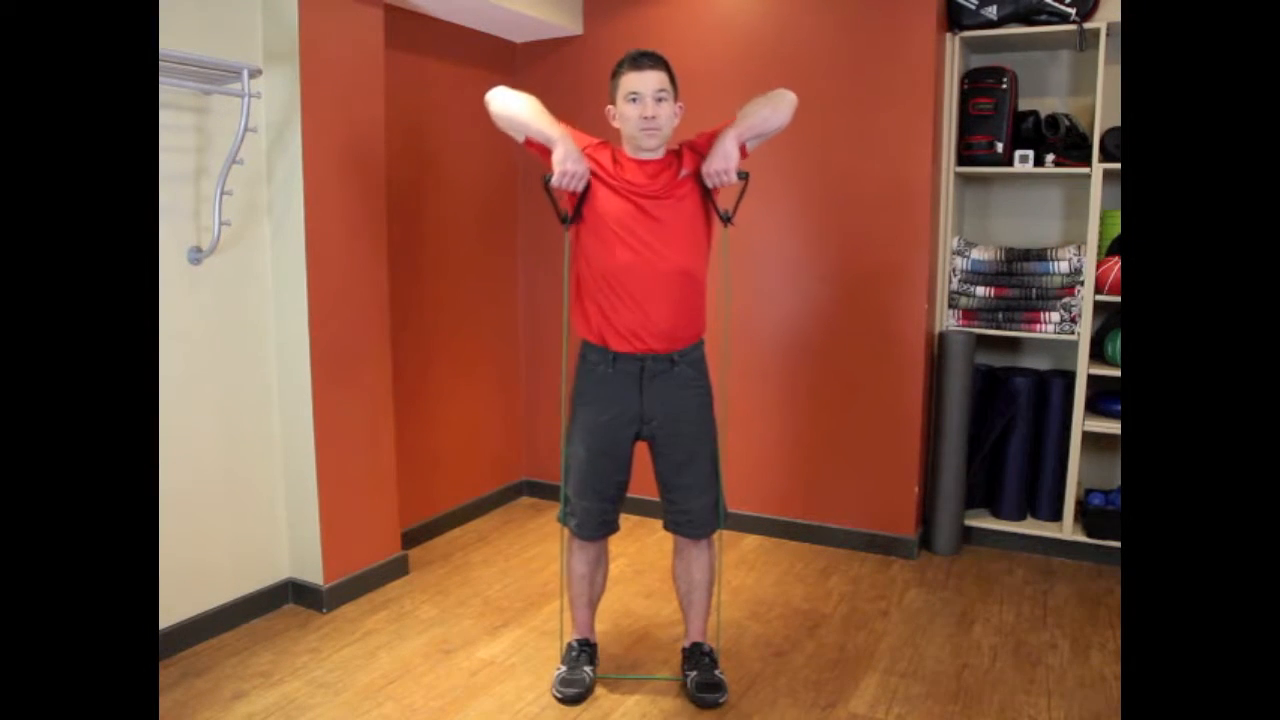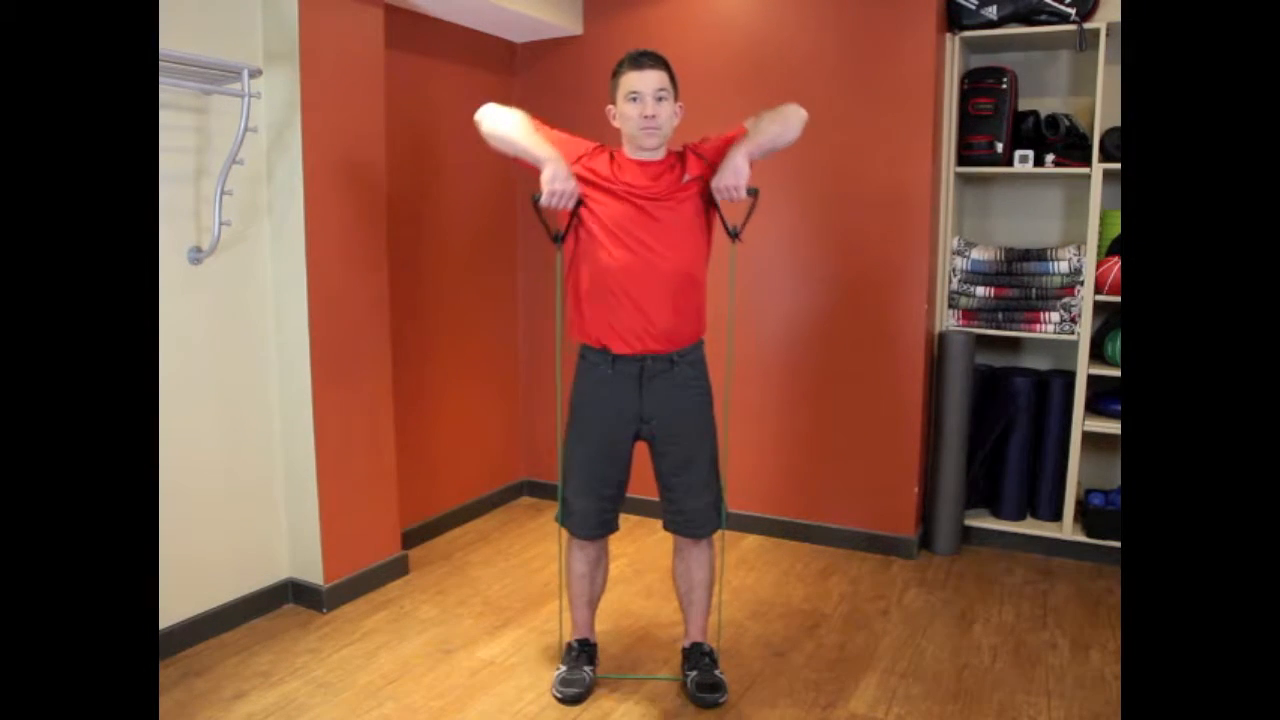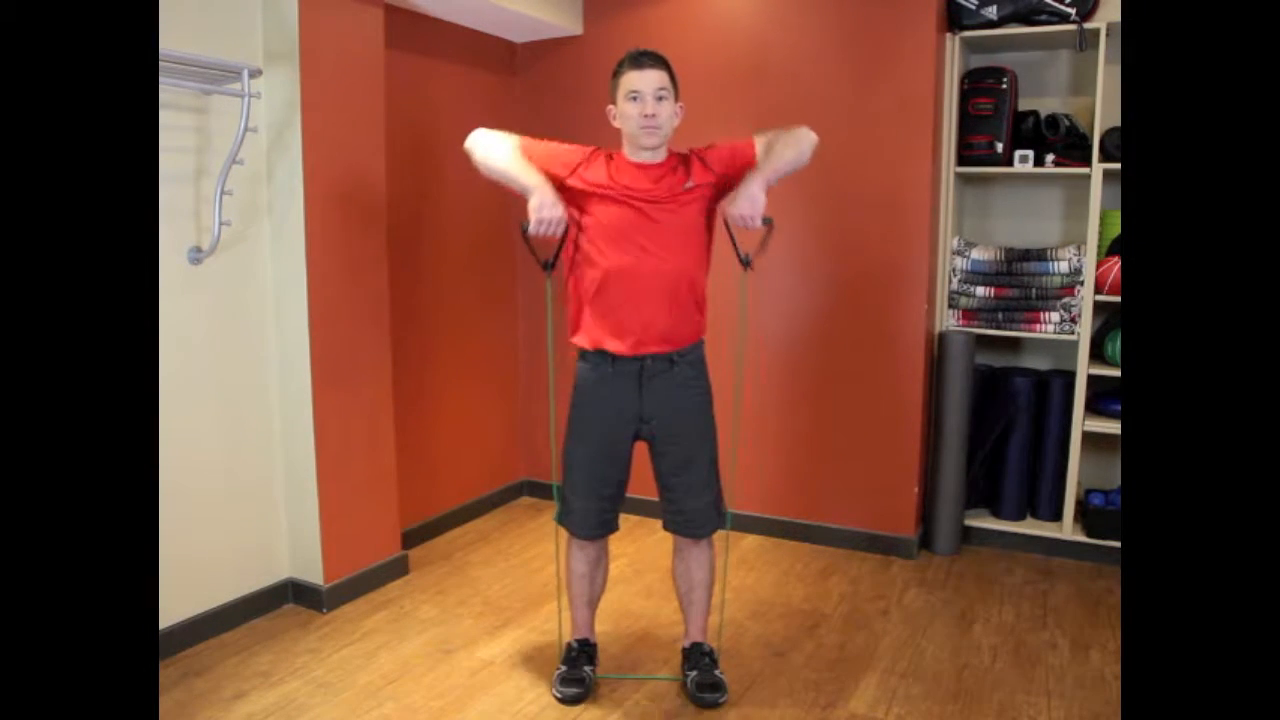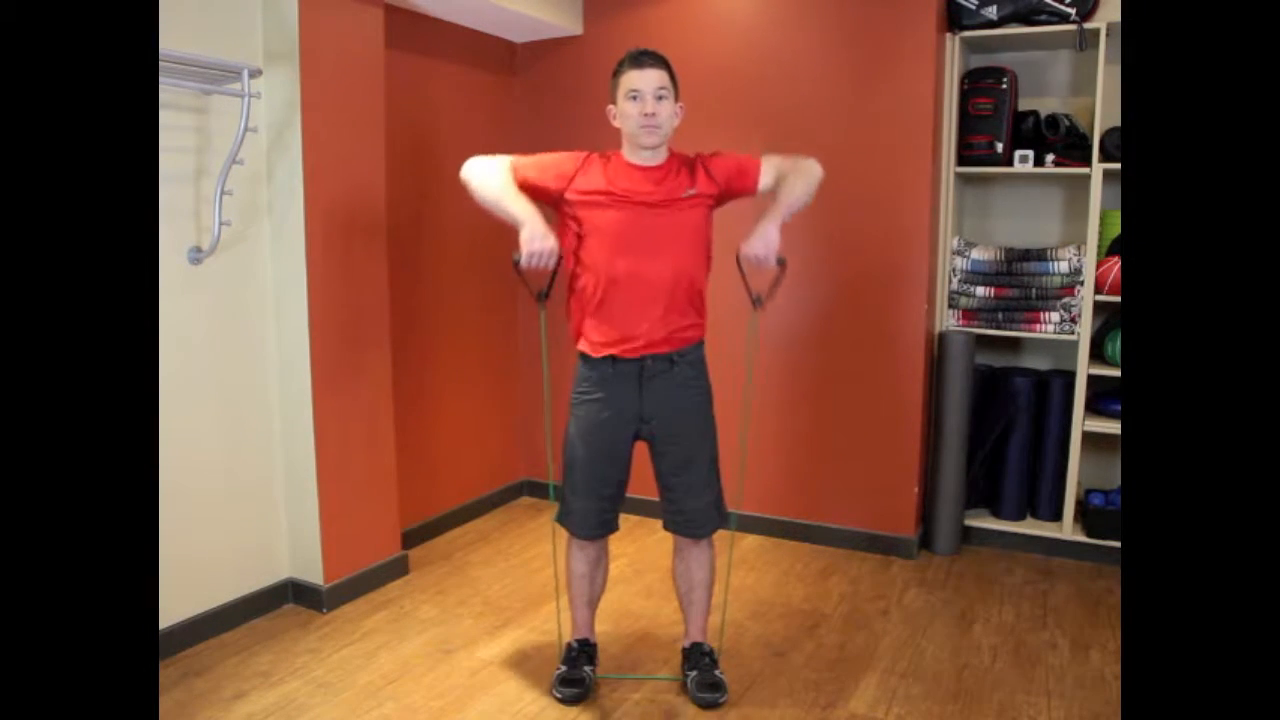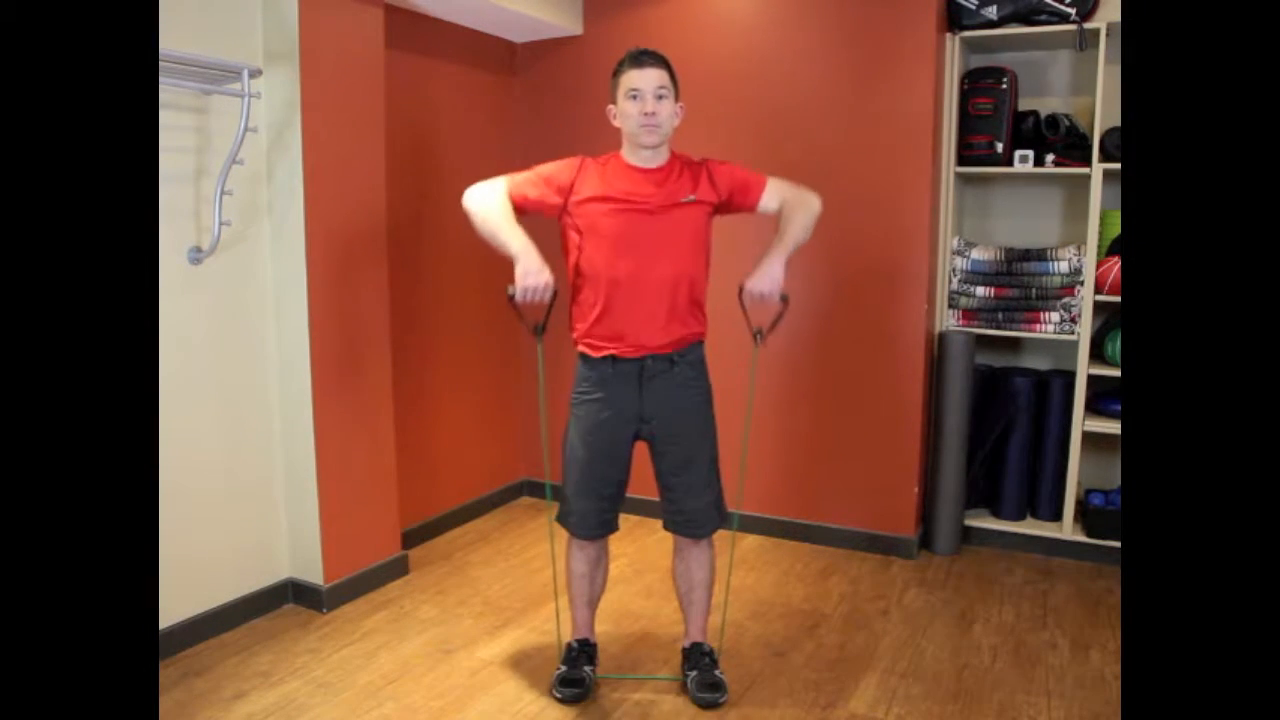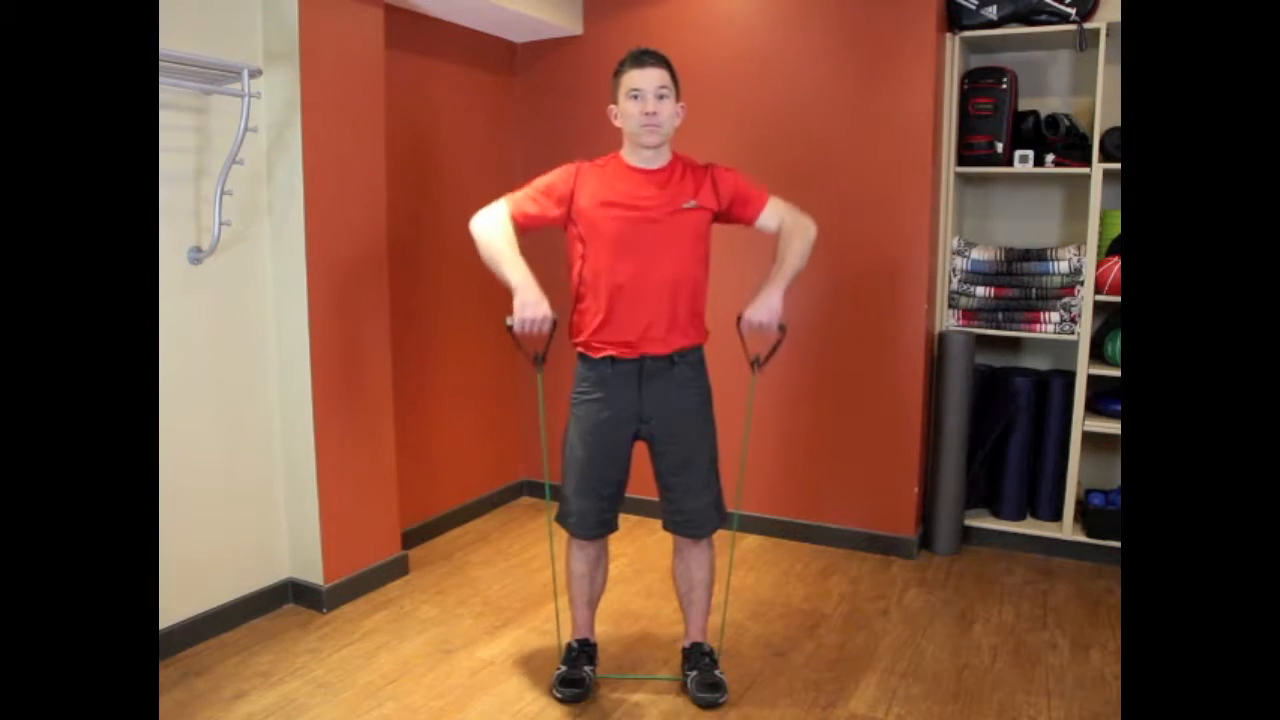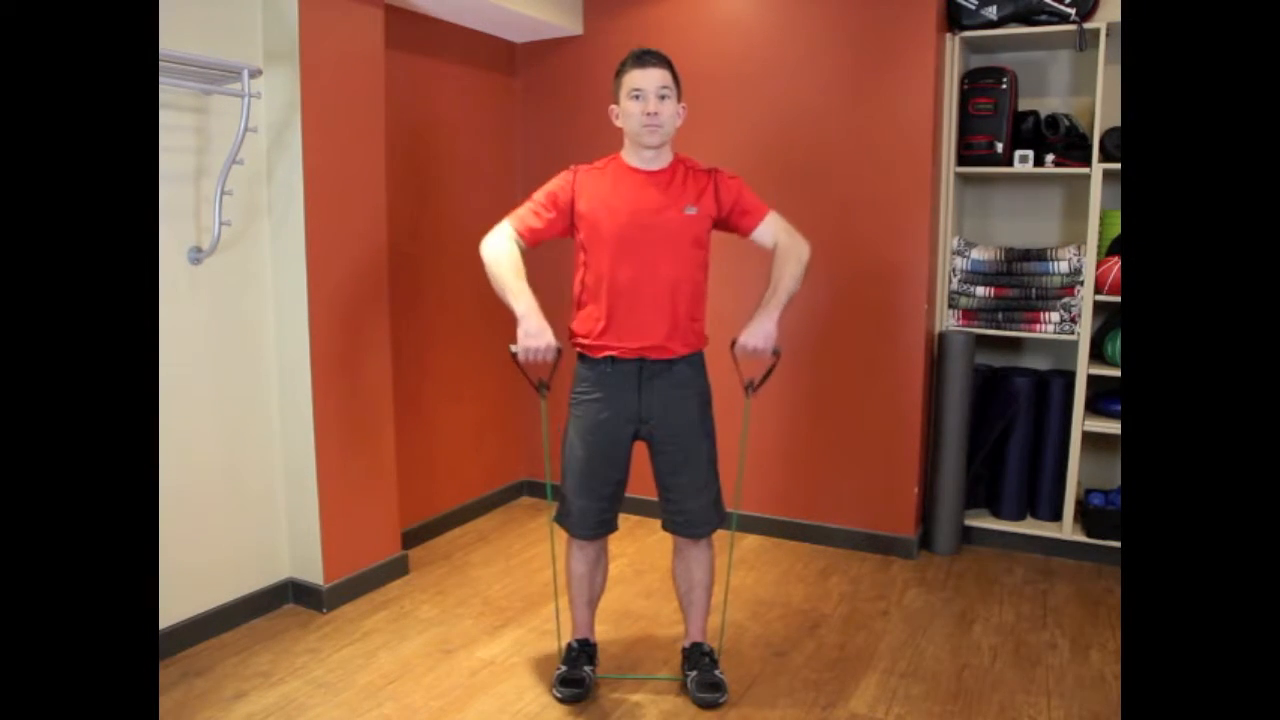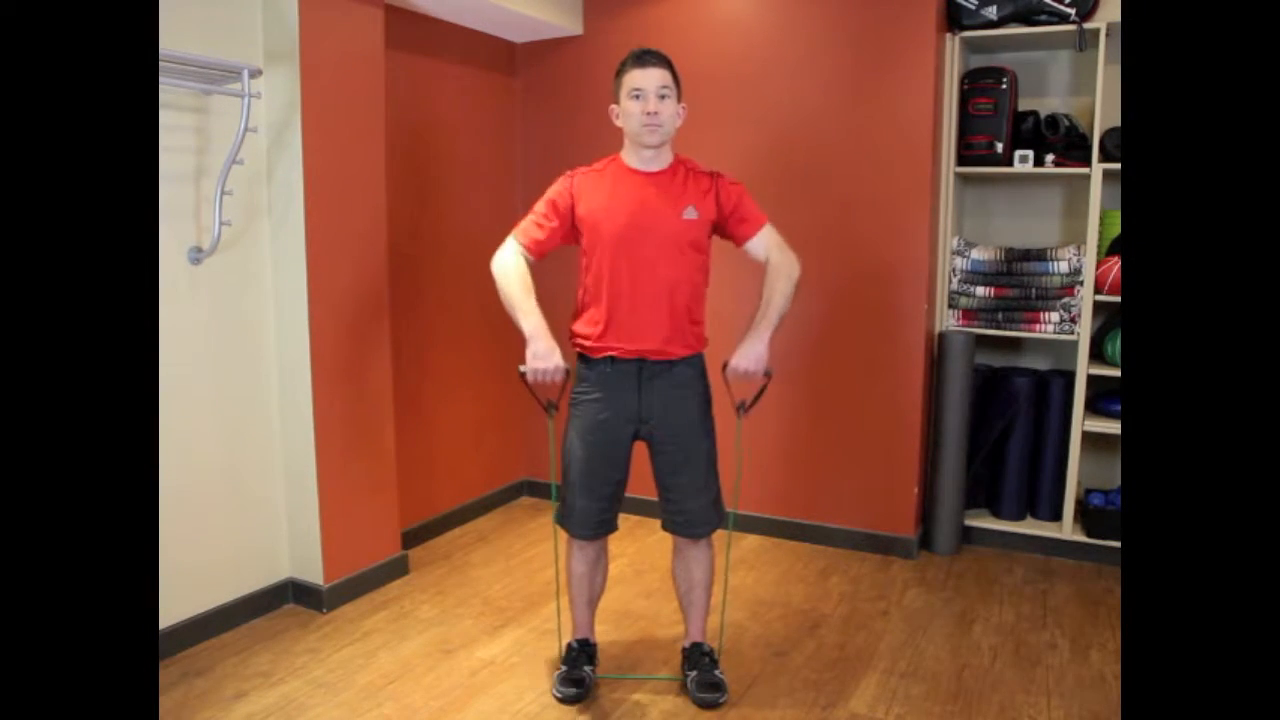
dt=0.1s
person 1, frame 1
left shoulder: (699, 162)
right shoulder: (588, 163)
left elbow: (782, 103)
right elbow: (502, 102)
left wrist: (730, 139)
right wrist: (559, 143)
left hip: (681, 371)
right hip: (603, 371)
left knee: (695, 522)
right knee: (588, 520)
left ankle: (697, 649)
right ankle: (582, 646)
person 1, frame 2
left shoulder: (701, 166)
right shoulder: (585, 167)
left elbow: (792, 116)
right elbow: (491, 117)
left wrist: (740, 152)
right wrist: (549, 158)
left hip: (681, 372)
right hip: (602, 373)
left knee: (695, 522)
right knee: (587, 521)
left ankle: (697, 649)
right ankle: (582, 646)
person 1, frame 3
left shoulder: (704, 169)
right shoulder: (581, 169)
left elbow: (800, 141)
right elbow: (483, 144)
left wrist: (754, 188)
right wrist: (536, 188)
left hip: (680, 372)
right hip: (601, 373)
left knee: (695, 522)
right knee: (586, 522)
left ankle: (697, 649)
right ankle: (582, 645)
person 1, frame 4
left shoulder: (708, 175)
right shoulder: (577, 175)
left elbow: (805, 171)
right elbow: (477, 171)
left wrist: (772, 223)
right wrist: (527, 221)
left hip: (680, 373)
right hip: (601, 376)
left knee: (694, 522)
right knee: (586, 522)
left ankle: (697, 649)
right ankle: (581, 645)
person 1, frame 5
left shoulder: (708, 178)
right shoulder: (577, 177)
left elbow: (803, 202)
right elbow: (481, 197)
left wrist: (774, 261)
right wrist: (524, 252)
left hip: (680, 373)
right hip: (601, 375)
left knee: (695, 522)
right knee: (586, 522)
left ankle: (697, 650)
right ankle: (581, 646)
person 1, frame 6
left shoulder: (709, 183)
right shoulder: (578, 182)
left elbow: (797, 224)
right elbow: (487, 221)
left wrist: (774, 290)
right wrist: (523, 285)
left hip: (679, 376)
right hip: (600, 377)
left knee: (694, 523)
right knee: (585, 522)
left ankle: (697, 650)
right ankle: (581, 646)
person 1, frame 7
left shoulder: (711, 186)
right shoulder: (579, 184)
left elbow: (791, 244)
right elbow: (498, 244)
left wrist: (766, 316)
right wrist: (528, 317)
left hip: (680, 376)
right hip: (599, 377)
left knee: (694, 523)
right knee: (585, 524)
left ankle: (697, 649)
right ankle: (581, 646)
person 1, frame 8
left shoulder: (712, 189)
right shoulder: (579, 187)
left elbow: (783, 258)
right elbow: (508, 258)
left wrist: (759, 336)
right wrist: (536, 336)
left hip: (680, 378)
right hip: (599, 378)
left knee: (693, 524)
right knee: (585, 524)
left ankle: (696, 649)
right ankle: (581, 646)
